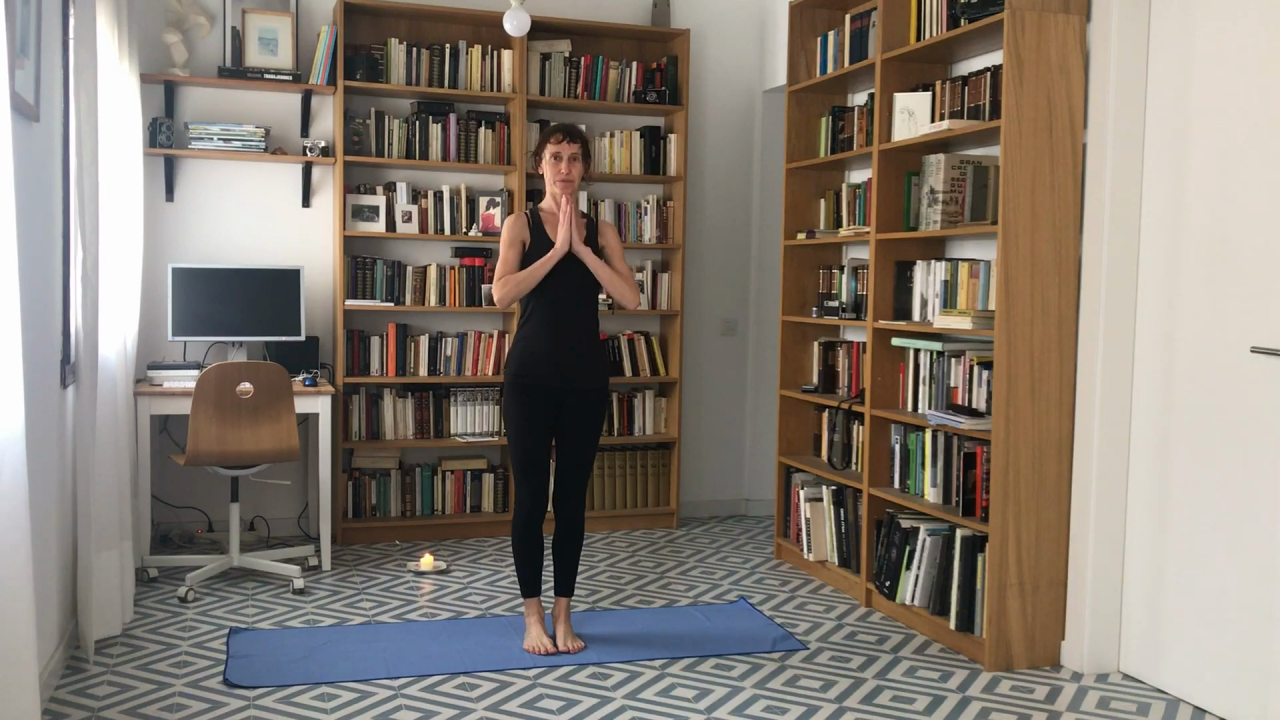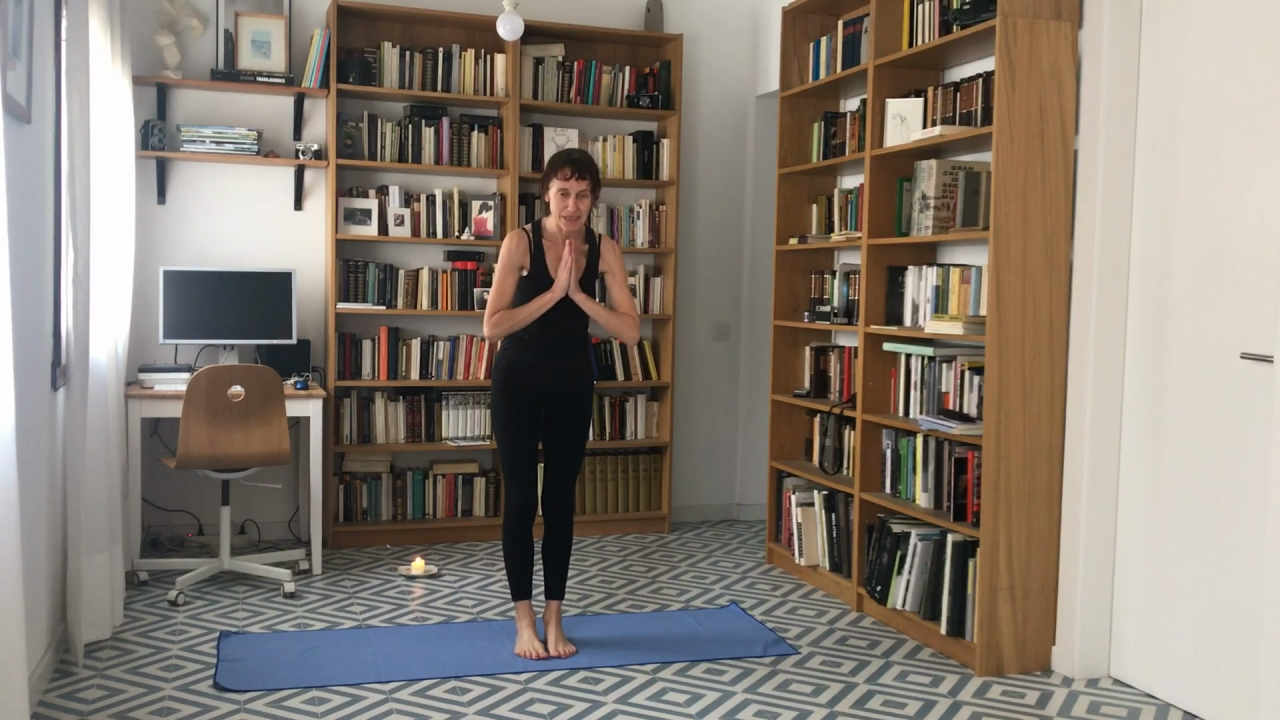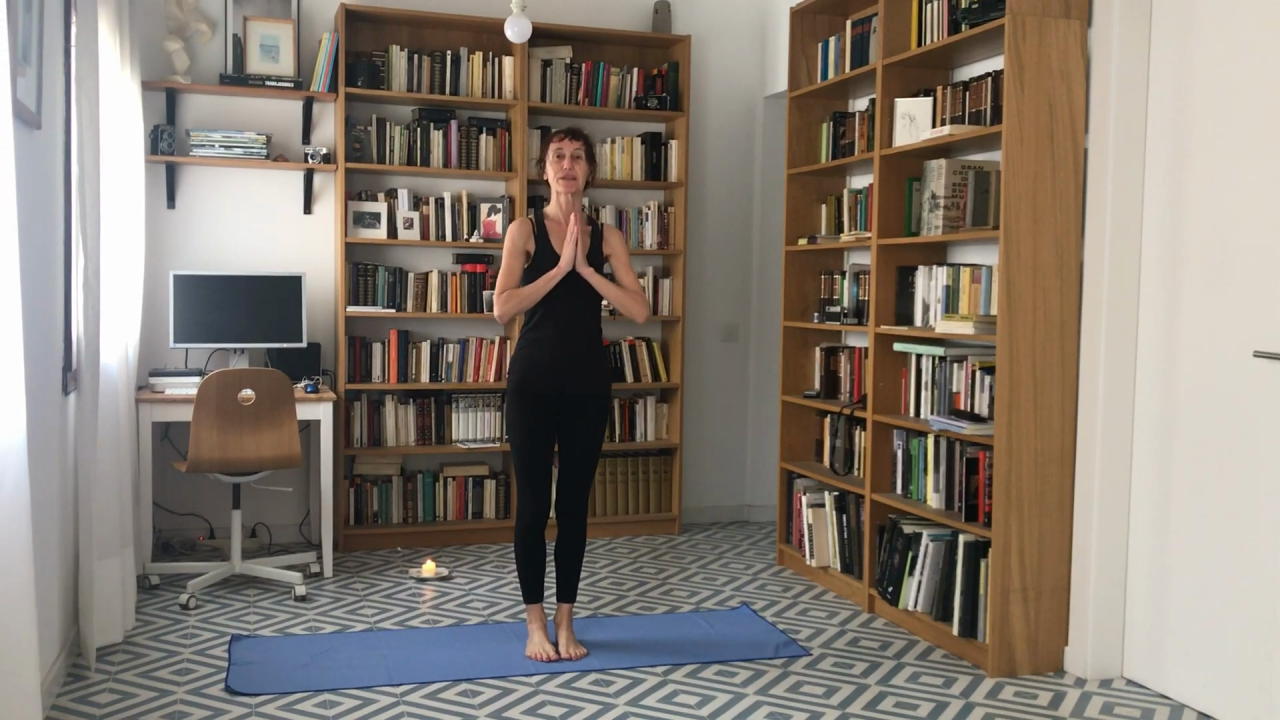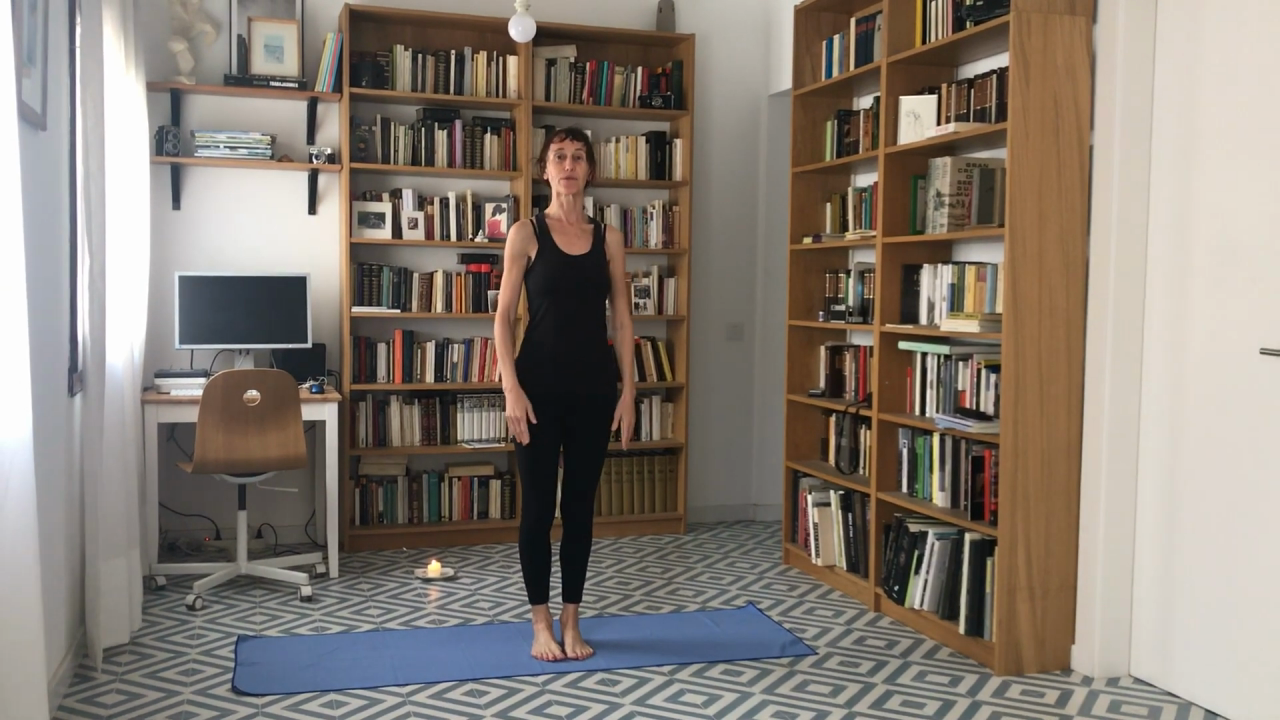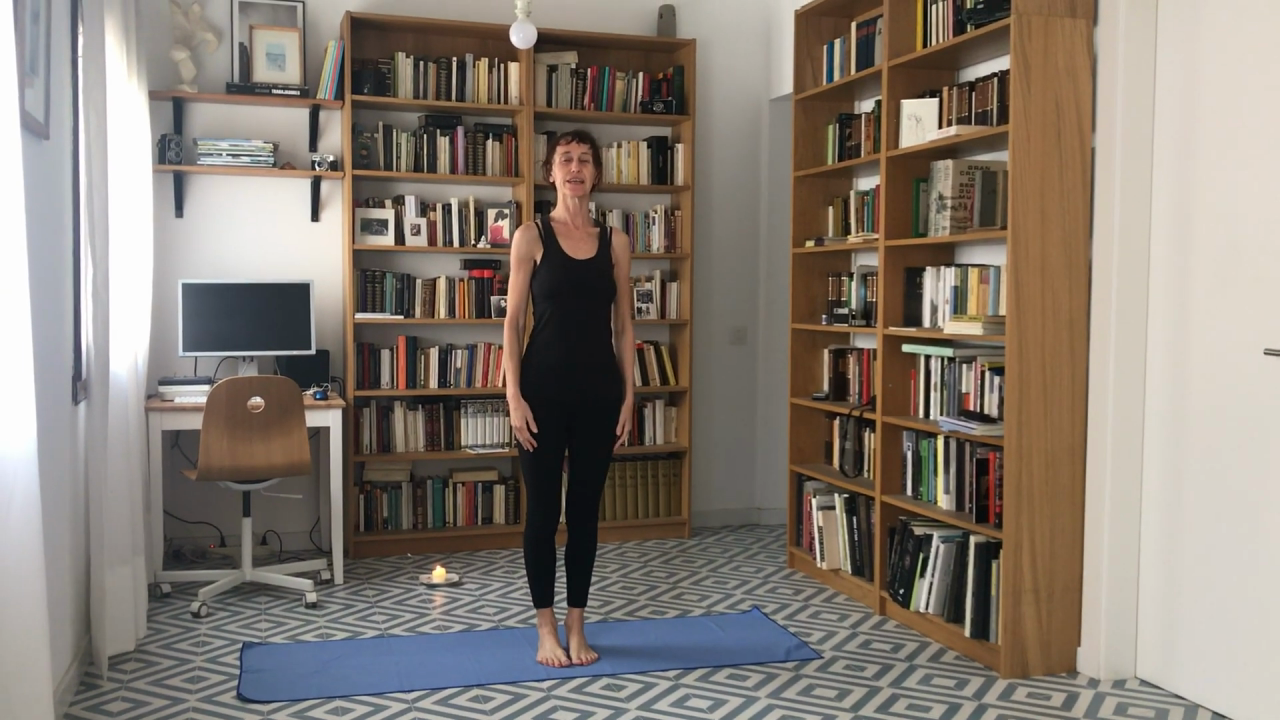
dt=0.7s
person 1, frame 1
left shoulder: (600, 230)
right shoulder: (522, 223)
left elbow: (632, 297)
right elbow: (501, 293)
left wrist: (581, 248)
right wrist: (557, 248)
left hip: (586, 371)
right hip: (532, 370)
left knee: (572, 496)
right knee: (531, 496)
left ankle: (563, 615)
right ankle: (533, 617)
person 1, frame 2
left shoulder: (604, 249)
right shoulder: (520, 242)
left elbow: (630, 331)
right elbow: (492, 326)
left wrist: (577, 294)
right wrist: (553, 292)
left hip: (572, 382)
right hip: (518, 379)
left knee: (560, 499)
right knee: (520, 499)
left ankle: (554, 618)
right ankle: (525, 620)
person 1, frame 3
left shoulder: (606, 235)
right shoulder: (525, 230)
left elbow: (639, 309)
right elbow: (501, 307)
left wrist: (586, 268)
right wrist: (560, 267)
left hip: (588, 378)
right hip: (534, 377)
left knee: (574, 502)
right knee: (533, 502)
left ankle: (566, 621)
right ankle: (536, 624)
person 1, frame 4
left shoulder: (608, 237)
right shoulder: (526, 233)
left elbow: (622, 318)
right elbow: (503, 318)
left wrist: (627, 389)
right wrist: (511, 388)
left hip: (593, 384)
right hip: (539, 383)
left knee: (580, 504)
right knee: (538, 504)
left ankle: (571, 620)
right ankle: (541, 623)
person 1, frame 5
left shoulder: (614, 240)
right shoulder: (531, 235)
left elbow: (623, 324)
right elbow: (513, 322)
left wrist: (628, 396)
right wrist: (514, 395)
left hip: (599, 388)
right hip: (545, 386)
left knee: (585, 509)
right knee: (544, 509)
left ankle: (576, 626)
right ankle: (546, 628)
